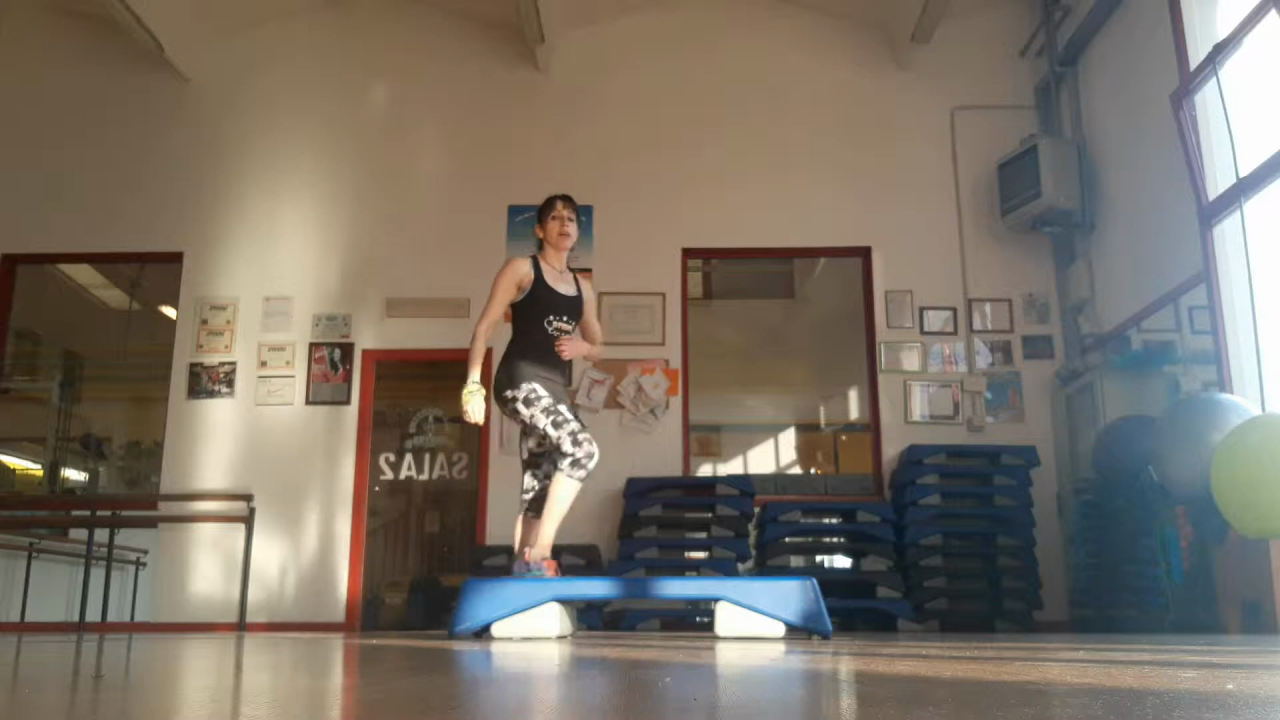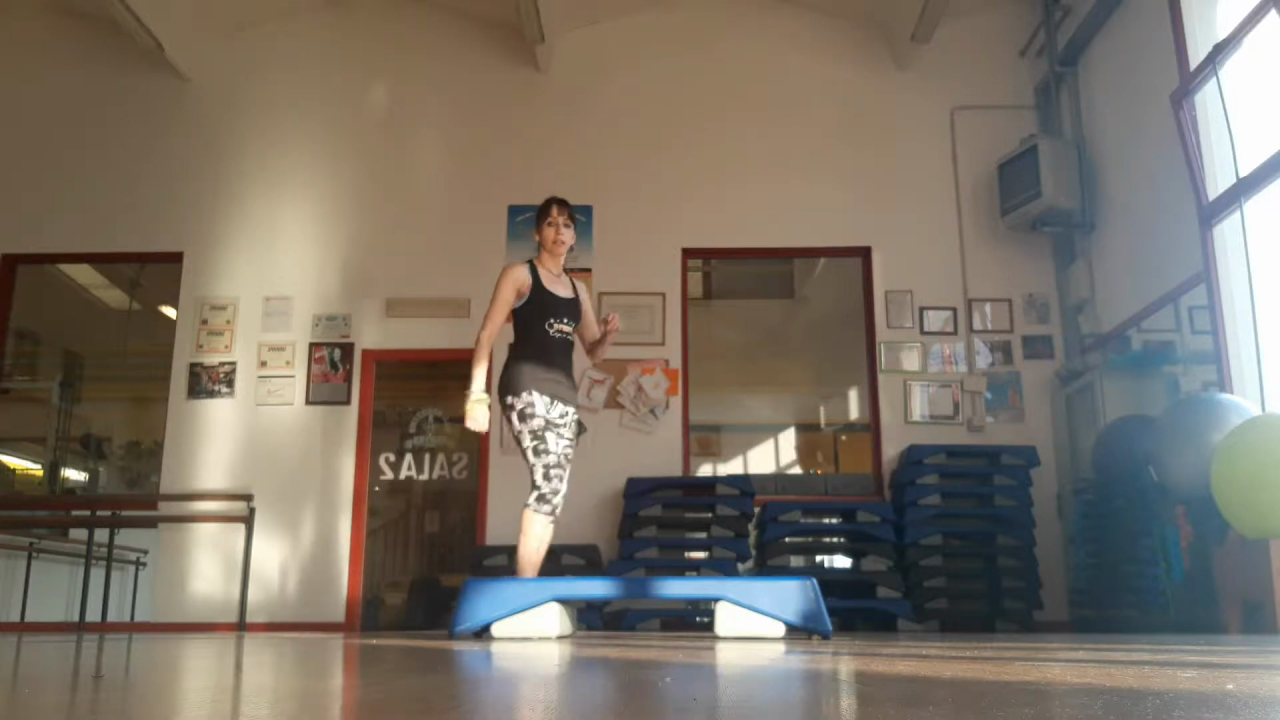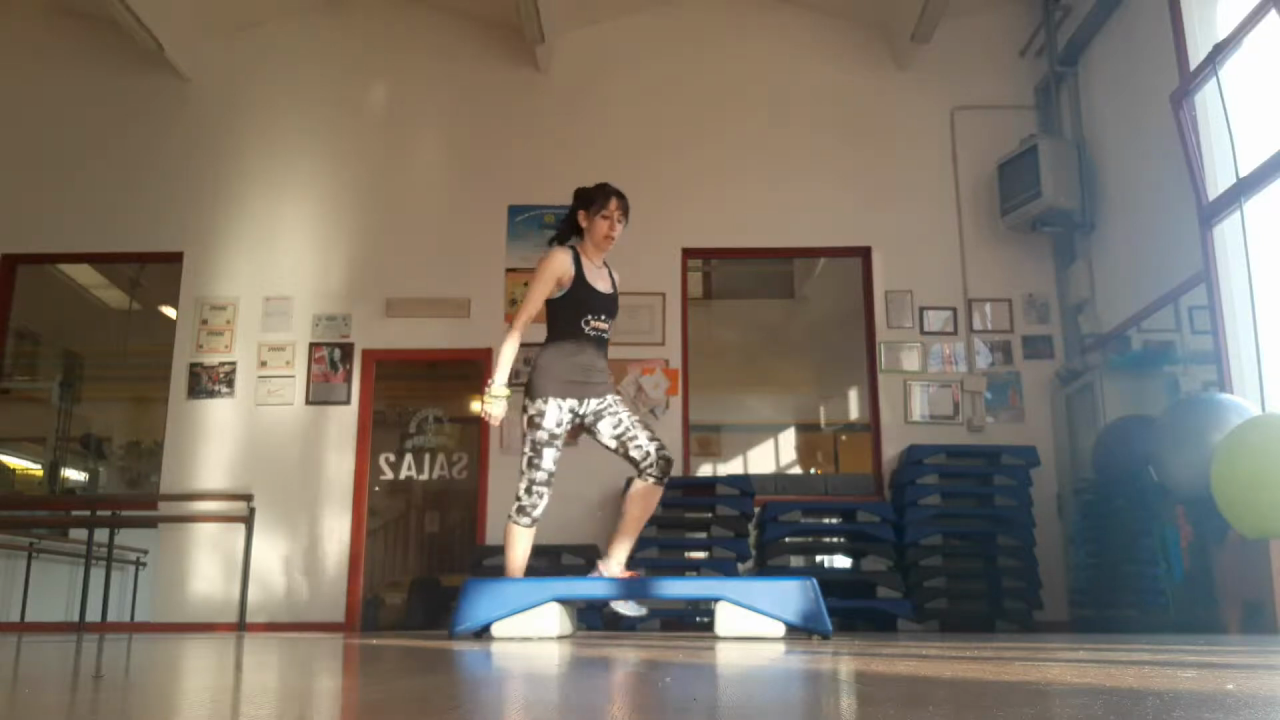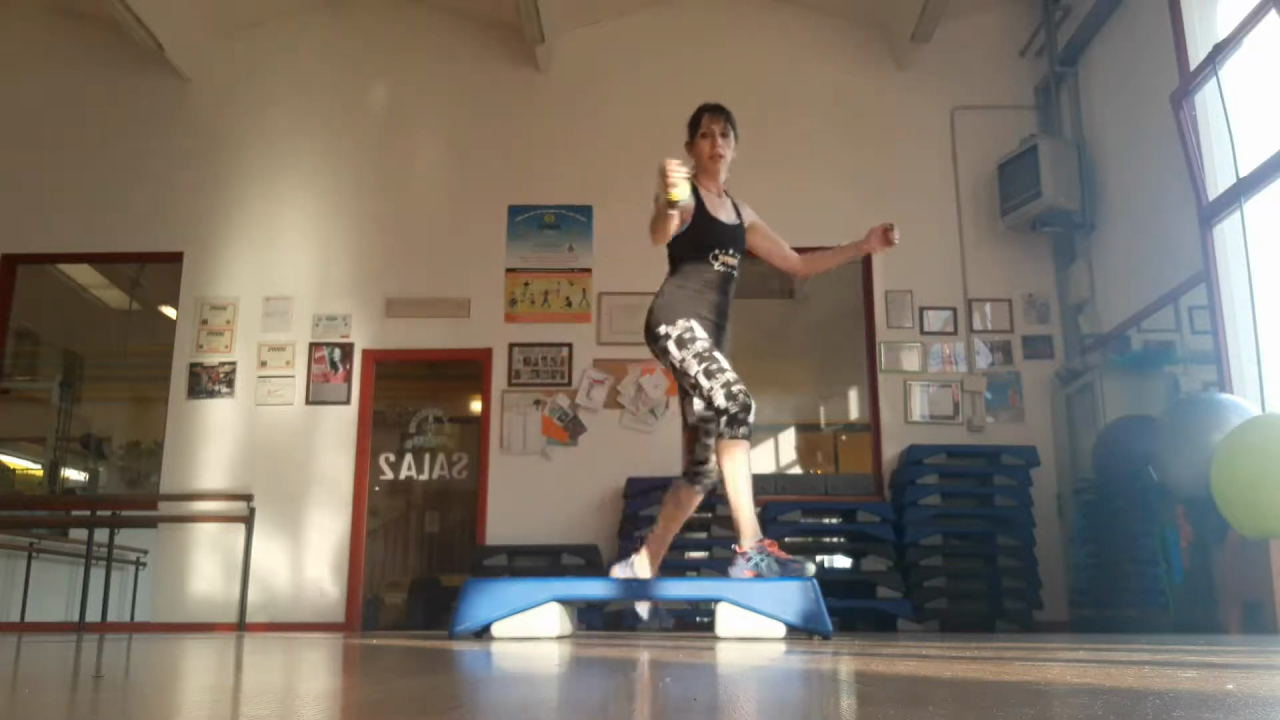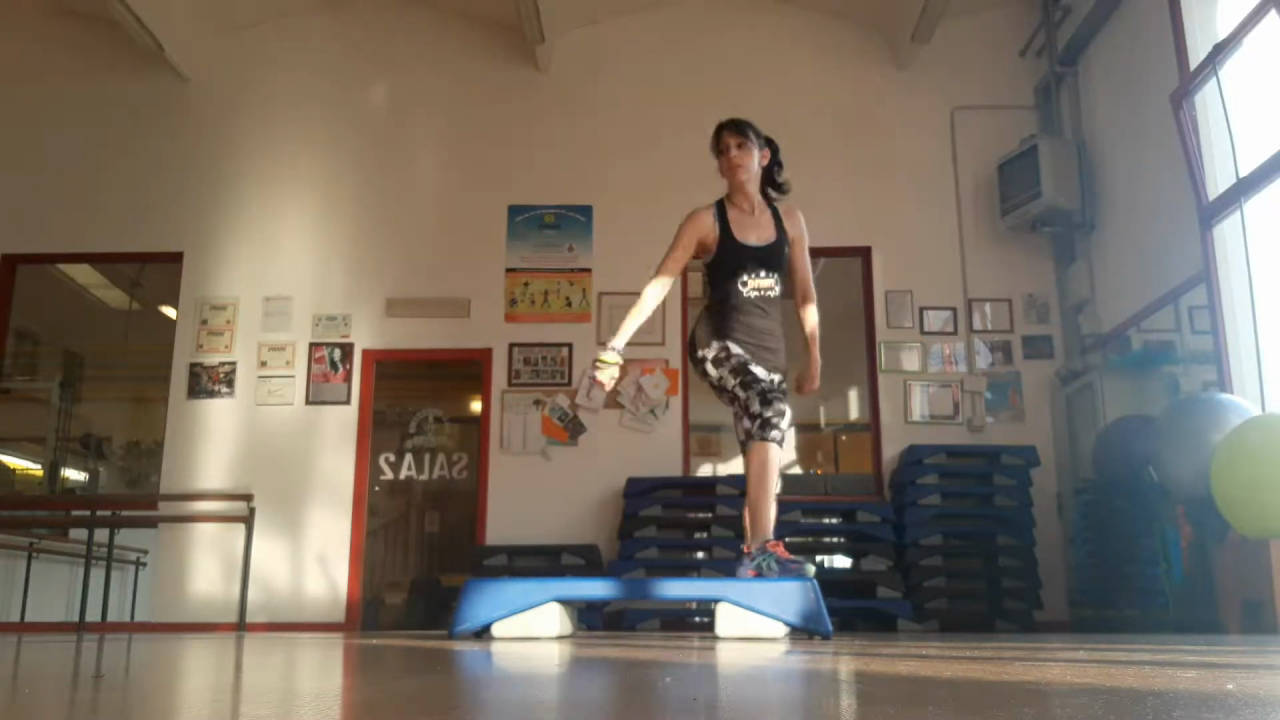
dt=0.7s
person 1, frame 1
left shoulder: (583, 287)
right shoulder: (521, 268)
left elbow: (597, 348)
right elbow: (484, 327)
left wrist: (581, 347)
right wrist: (473, 385)
left hip: (557, 390)
right hip: (520, 380)
left knee: (539, 492)
right knee: (583, 450)
right ankle: (536, 555)
person 1, frame 2
left shoulder: (578, 289)
right shoulder: (519, 275)
left elbow: (595, 350)
right elbow: (486, 335)
left wrist: (608, 331)
right wrist: (477, 393)
left hip: (564, 394)
right hip: (524, 386)
left knee: (549, 489)
right knee: (550, 481)
person 1, frame 3
left shoulder: (611, 276)
right shoulder: (560, 260)
right elbow: (519, 325)
right wrist: (498, 386)
left hip: (598, 389)
right hip: (554, 385)
left knee: (657, 462)
right knee: (534, 492)
left ankle: (611, 569)
person 1, frame 4
left shoulder: (742, 215)
right shoulder: (679, 197)
left elbow: (794, 264)
right elbow: (658, 234)
left wrist: (858, 248)
right wrist: (671, 195)
left hip: (708, 333)
right hip: (677, 319)
left knee: (706, 461)
right knee: (736, 404)
left ankle: (640, 565)
right ankle: (749, 551)
person 1, frame 5
left shoulder: (789, 218)
right shoulder: (703, 221)
left elbow: (804, 293)
right elbow: (659, 285)
left wrist: (813, 356)
right wrist: (616, 346)
left hip: (767, 350)
right hip: (718, 341)
left knee: (767, 474)
right knee: (771, 413)
left ankle: (756, 554)
right ankle: (761, 551)
